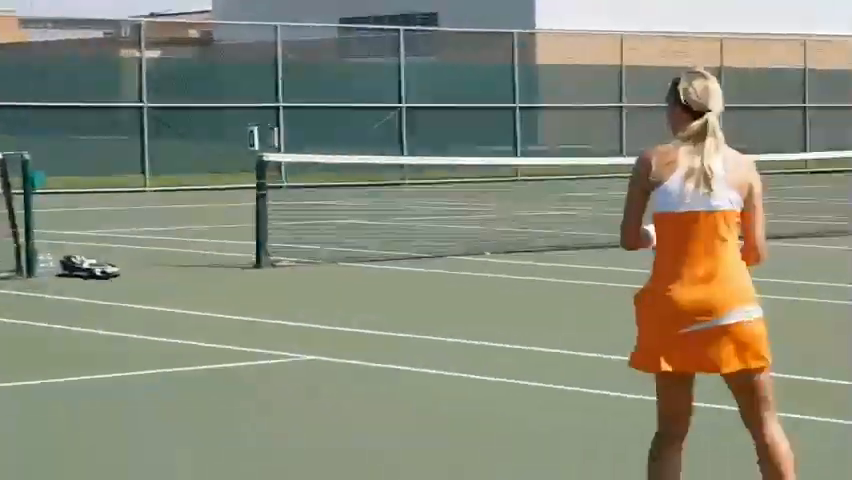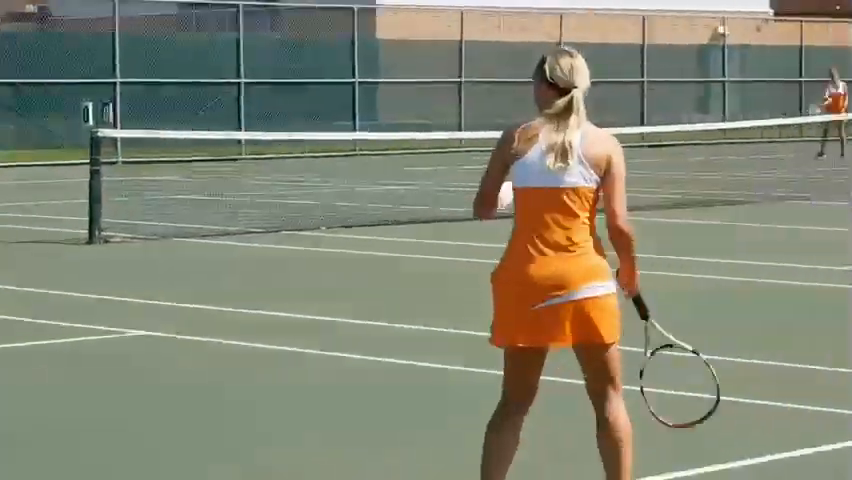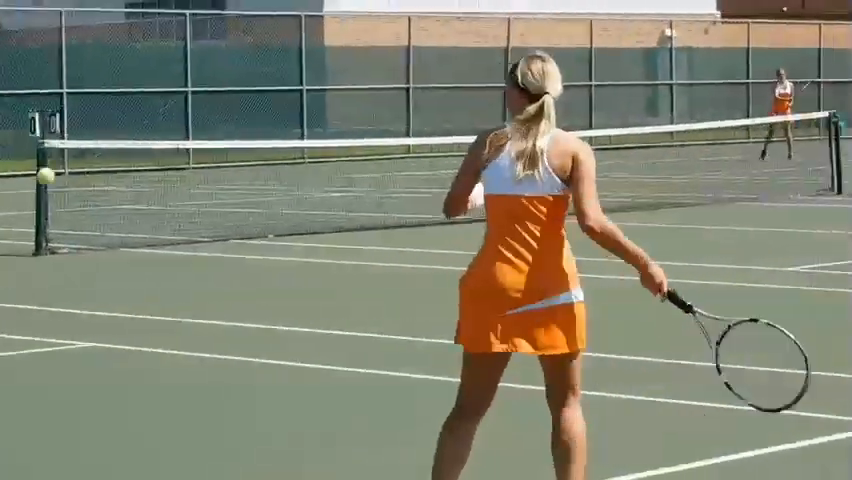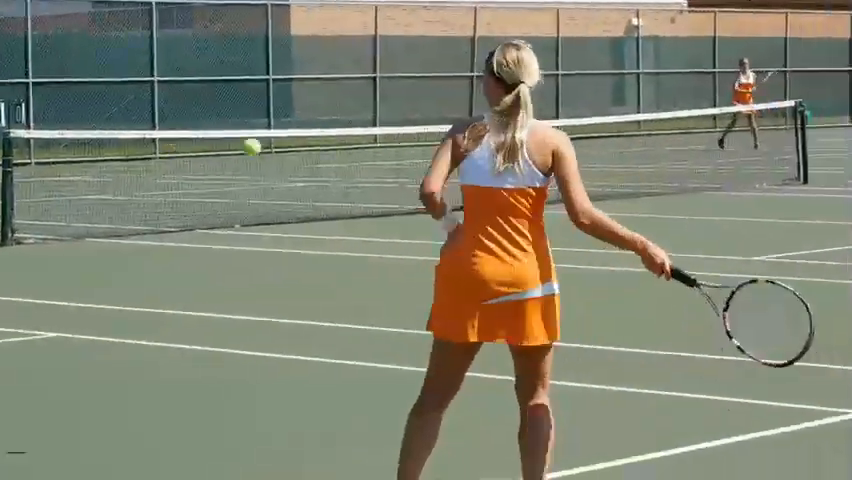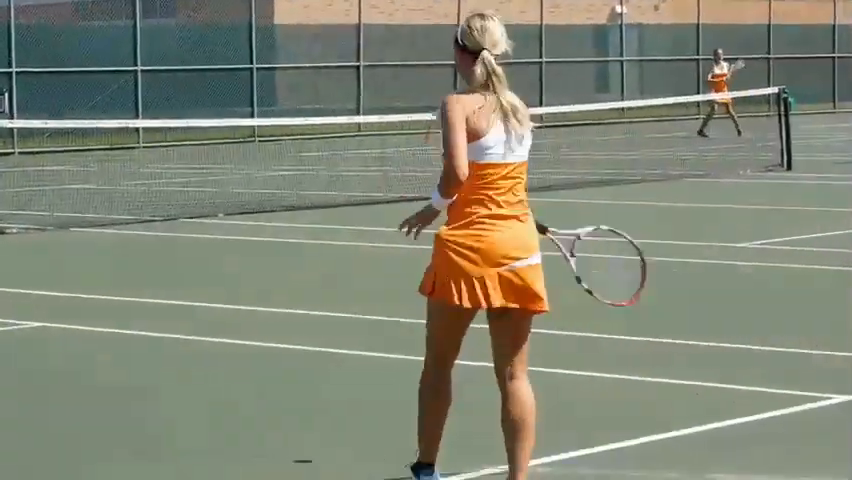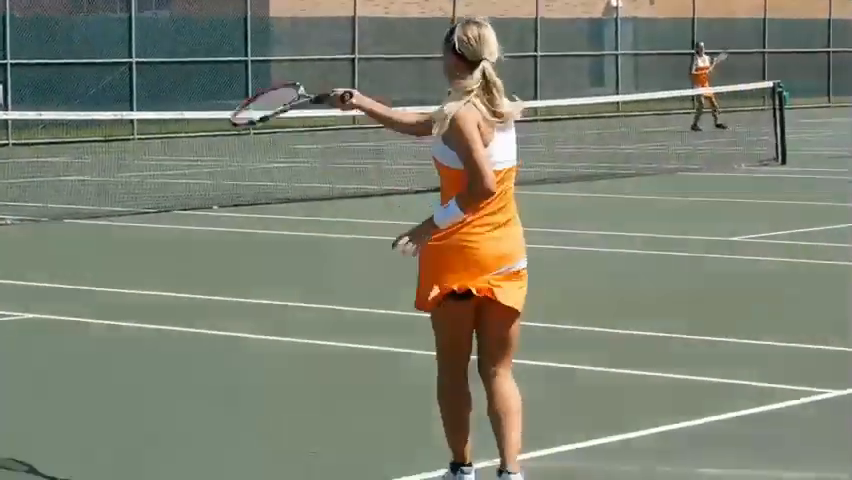
dt=0.2s
person 1, frame 1
left shoulder: (652, 161)
right shoulder: (743, 166)
left elbow: (629, 239)
right elbow: (755, 251)
left hip: (671, 306)
right hip: (730, 304)
left knee: (671, 430)
right knee: (763, 425)
person 1, frame 2
left shoulder: (515, 138)
right shoulder: (604, 144)
left elbow: (482, 209)
right elbow: (619, 224)
right wrist: (630, 269)
left hip: (526, 279)
right hip: (584, 279)
left knee: (514, 403)
right knee: (608, 398)
person 1, frame 3
left shoulder: (488, 143)
right shoulder: (574, 149)
left elbow: (453, 207)
right elbow: (592, 222)
right wrist: (644, 263)
left hip: (493, 286)
right hip: (550, 288)
left knee: (469, 407)
right knee: (565, 405)
person 1, frame 4
left shoulder: (464, 133)
right shoulder: (552, 141)
left elbow: (429, 192)
right elbow: (582, 215)
left wrist: (451, 225)
right wrist: (642, 246)
left hip: (469, 277)
right hip: (527, 279)
left knee: (434, 396)
right knee: (534, 398)
person 1, frame 5
left shoulder: (458, 105)
right shoulder: (518, 109)
left elbow: (457, 174)
left wrist: (432, 207)
left hip: (468, 248)
right hip: (519, 250)
left knee: (439, 367)
right knee: (514, 376)
person 1, frame 6
left shoulder: (460, 114)
right shoulder: (501, 108)
left elbow: (485, 186)
right elbow: (418, 124)
left wrist: (434, 223)
right wrist: (361, 101)
left hip: (459, 254)
right hip: (506, 254)
left knee: (453, 371)
right knee: (499, 372)
